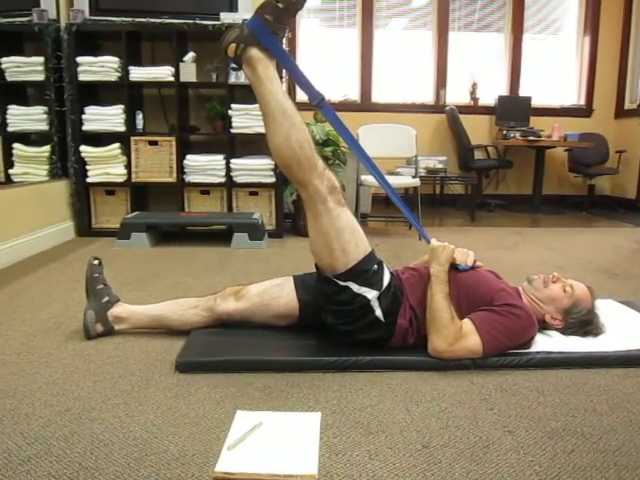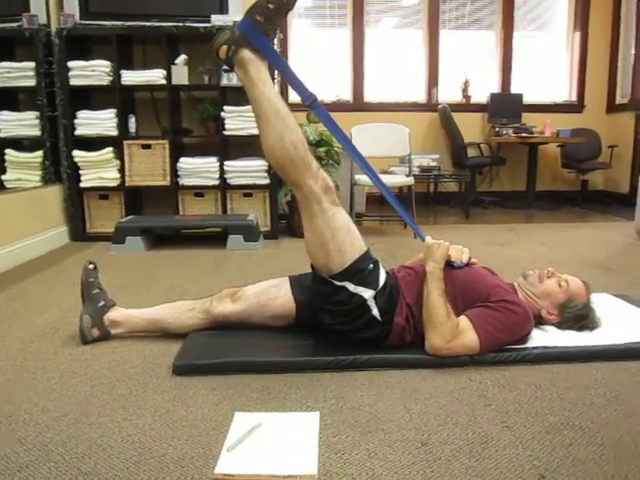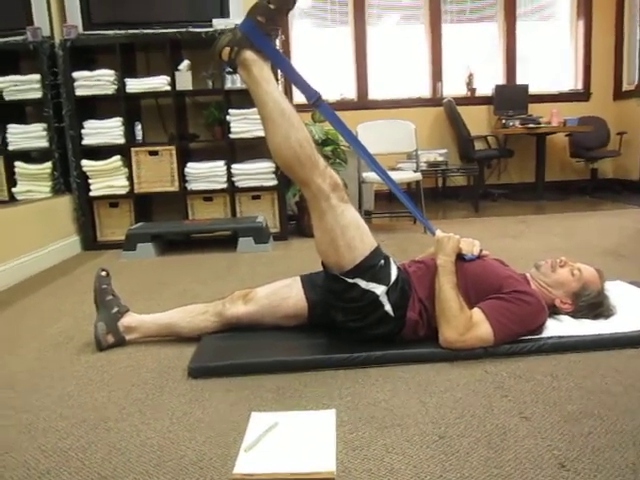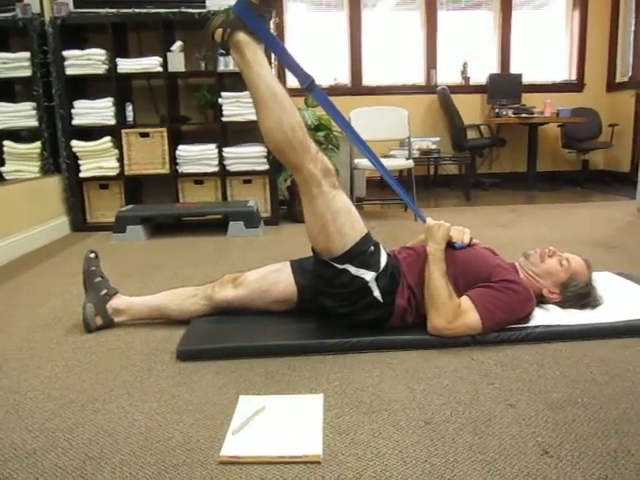
dt=0.3s
person 1, frame 1
left shoulder: (518, 319)
right shoulder: (499, 289)
left elbow: (442, 344)
left wrist: (439, 270)
right wrist: (441, 258)
left hip: (373, 312)
right hip: (364, 296)
left knee: (323, 187)
left ankle: (257, 56)
right ankle: (114, 315)
person 1, frame 2
left shoulder: (514, 314)
right shoulder: (496, 287)
left elbow: (440, 340)
left wrist: (434, 267)
right wrist: (439, 255)
left hip: (370, 310)
right hip: (362, 294)
left knee: (317, 187)
right ankle: (110, 320)
person 1, frame 3
left shoulder: (528, 306)
right shoulder: (510, 279)
left elbow: (453, 334)
left wrist: (445, 261)
right wrist: (445, 248)
left hip: (383, 306)
right hip: (379, 290)
left knee: (325, 185)
left ankle: (252, 58)
right ankle: (124, 326)
person 1, frame 4
left shoulder: (516, 294)
right shoulder: (499, 268)
left elbow: (442, 321)
left wrist: (435, 248)
right wrist: (438, 236)
left hip: (373, 291)
right hip: (365, 277)
left knee: (316, 170)
right ankle: (113, 308)
